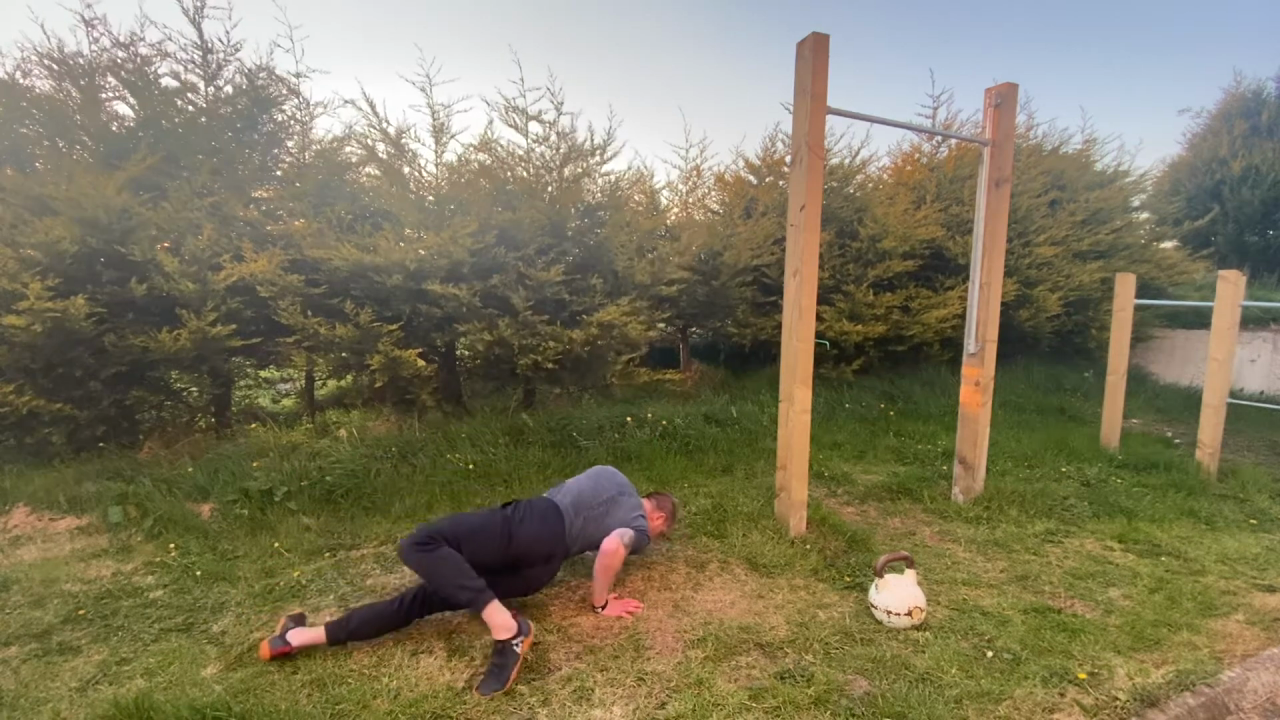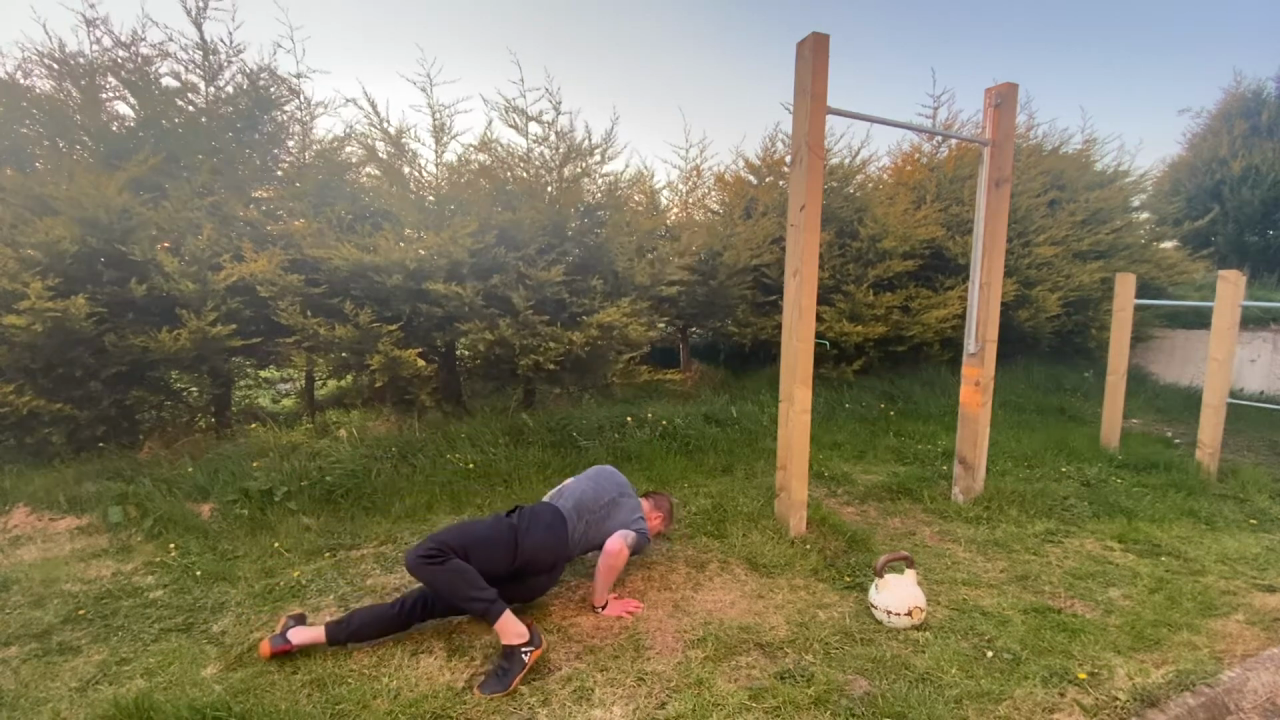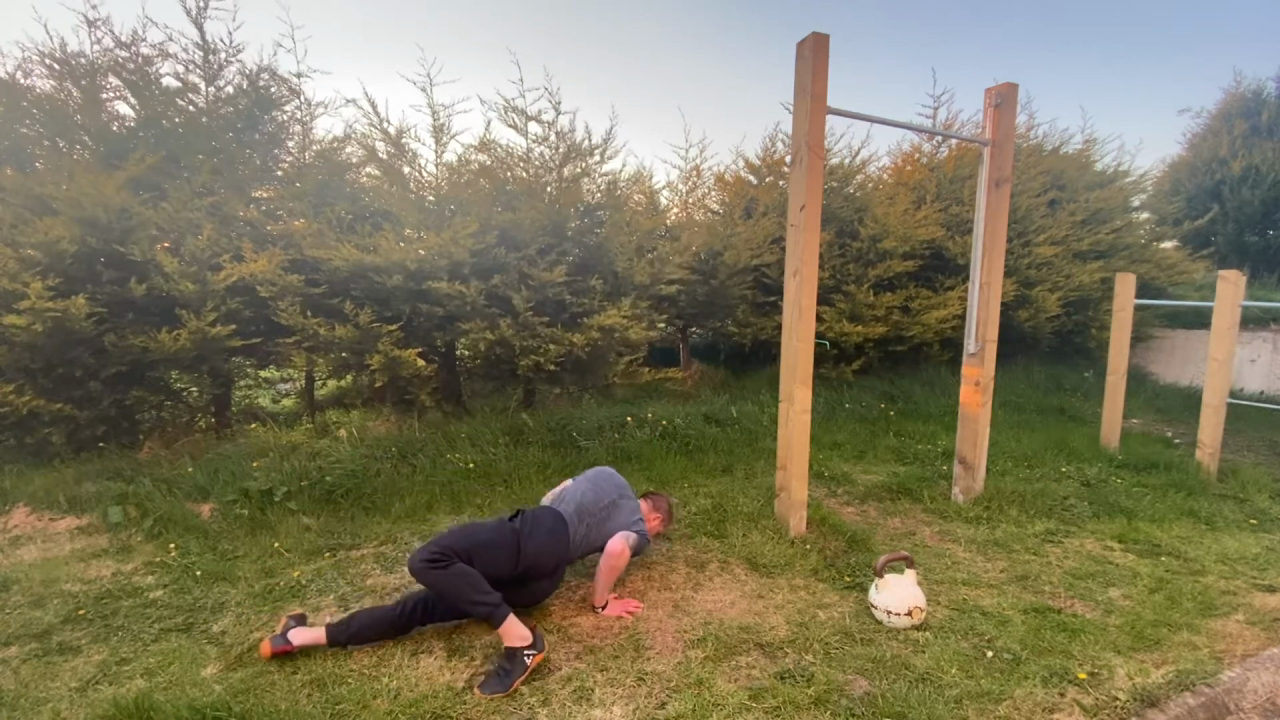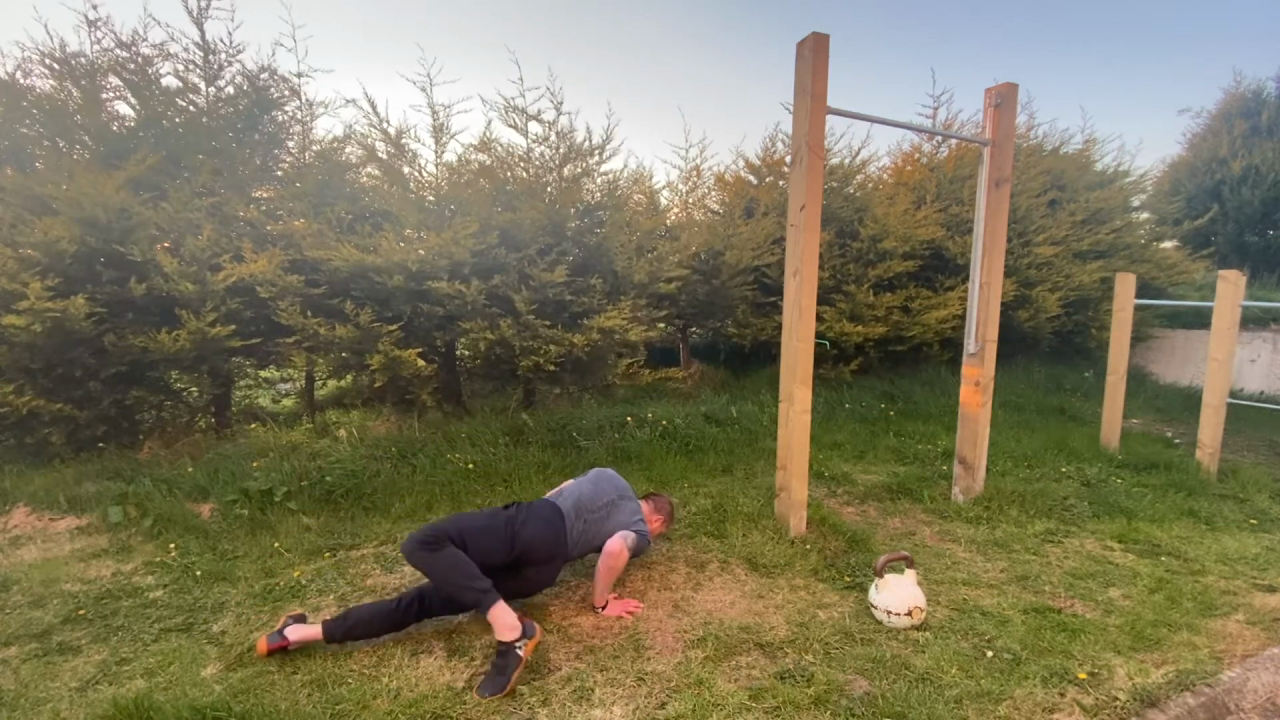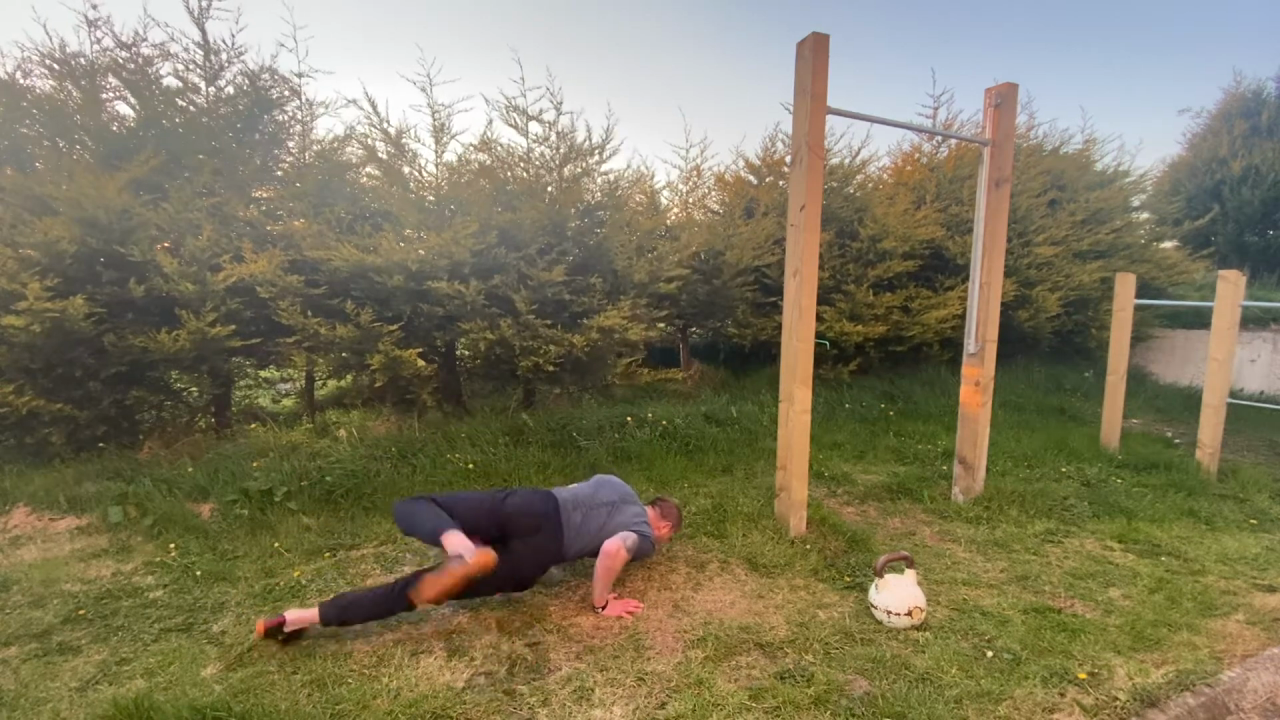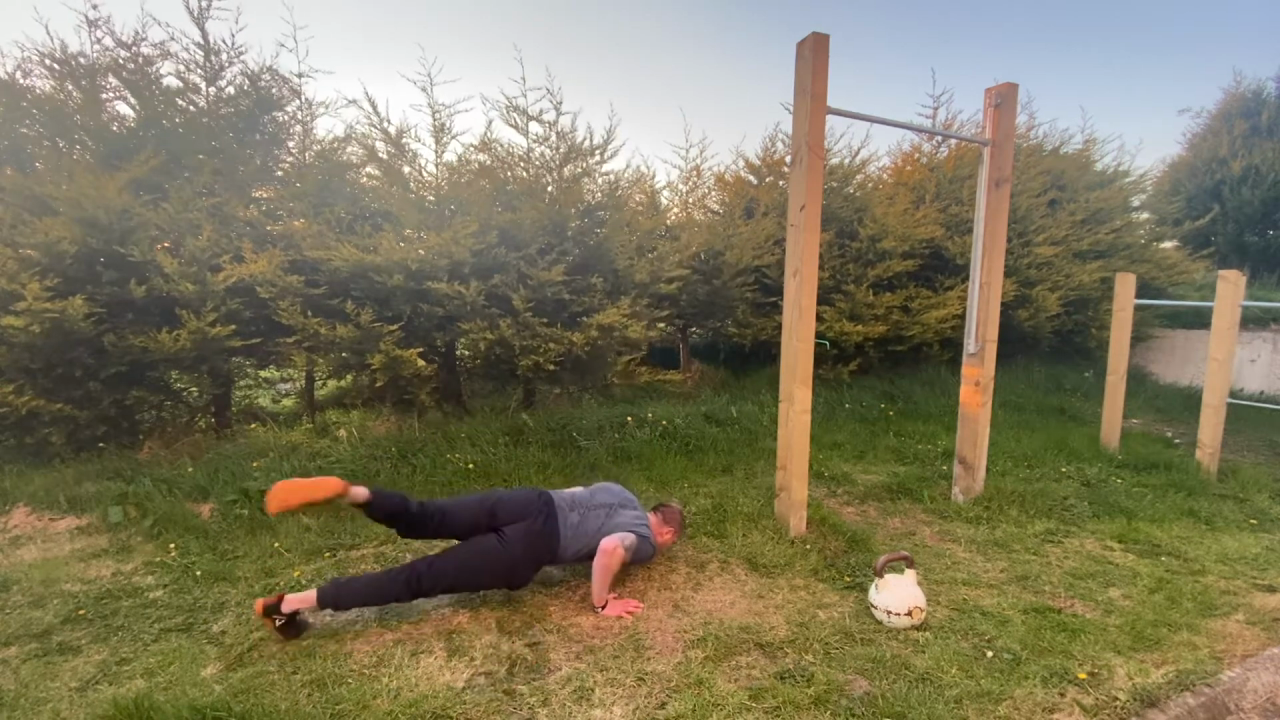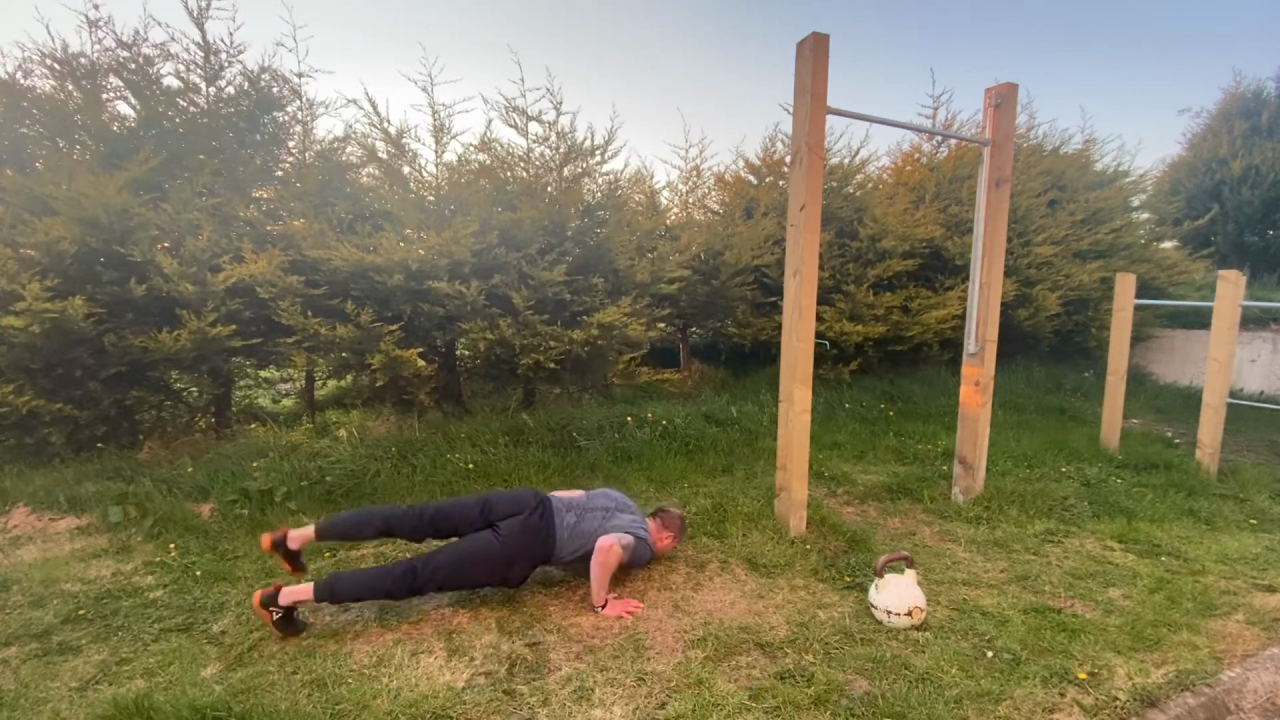
dt=0.2s
person 1, frame 1
left shoulder: (609, 472)
right shoulder: (640, 531)
right elbow: (610, 548)
right wrist: (601, 603)
left hip: (536, 518)
right hip: (540, 565)
person 1, frame 2
left shoulder: (607, 471)
right shoulder: (640, 532)
right elbow: (615, 549)
right wrist: (601, 603)
left hip: (537, 525)
right hip: (543, 571)
person 1, frame 3
left shoulder: (606, 473)
right shoulder: (639, 532)
right elbow: (616, 550)
right wrist: (601, 603)
left hip: (536, 529)
right hip: (545, 575)
person 1, frame 4
left shoulder: (609, 474)
right shoulder: (641, 534)
right elbow: (615, 549)
right wrist: (602, 603)
left hip: (535, 520)
right hip: (543, 565)
person 1, frame 5
left shoulder: (613, 483)
right shoulder: (645, 538)
right elbow: (612, 550)
right wrist: (601, 603)
left hip: (532, 506)
right hip: (535, 548)
right knee: (415, 586)
person 1, frame 6
left shoulder: (619, 492)
right shoulder: (645, 542)
right elbow: (611, 549)
right wrist: (602, 603)
left hip: (530, 503)
right hip: (527, 546)
left knee: (415, 515)
right knee: (419, 578)
left ankle: (352, 494)
right ankle: (291, 604)
person 1, frame 7
left shoulder: (619, 499)
right shoulder: (642, 544)
right elbow: (607, 547)
right wrist: (601, 602)
left hip: (527, 503)
right hip: (523, 543)
left knee: (412, 521)
right knee: (417, 574)
left ankle: (296, 536)
right ankle: (285, 597)
